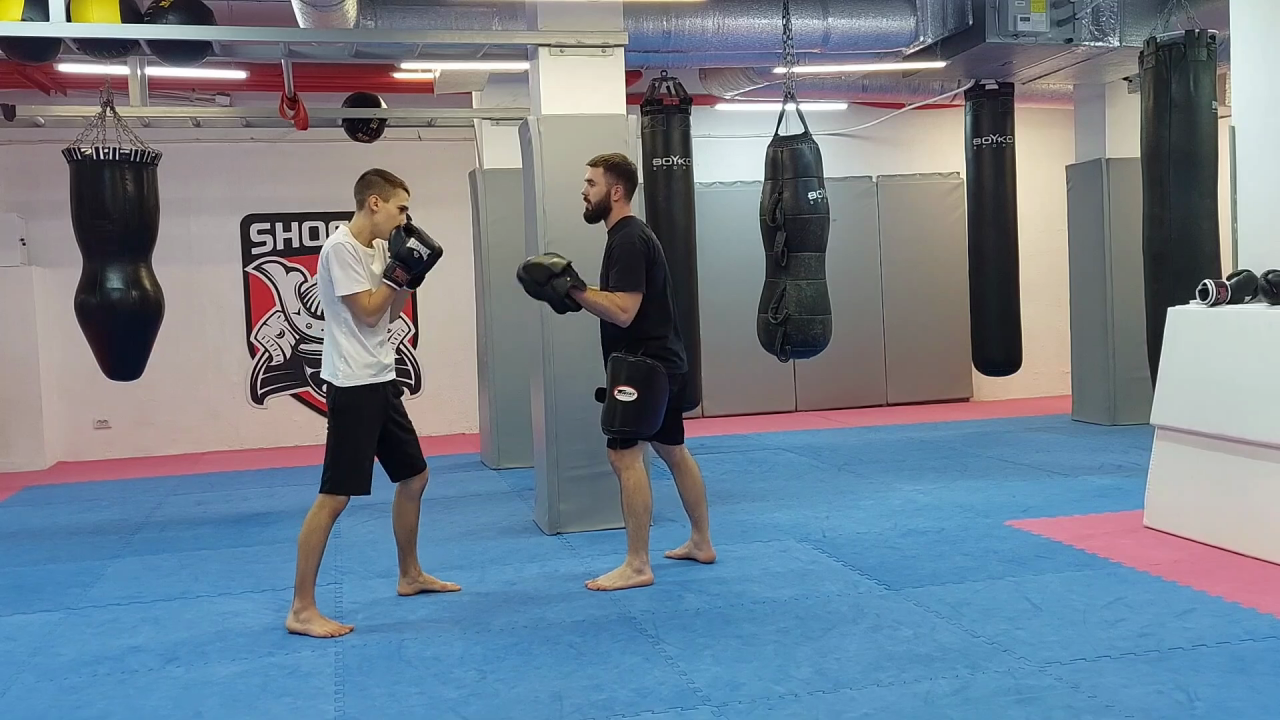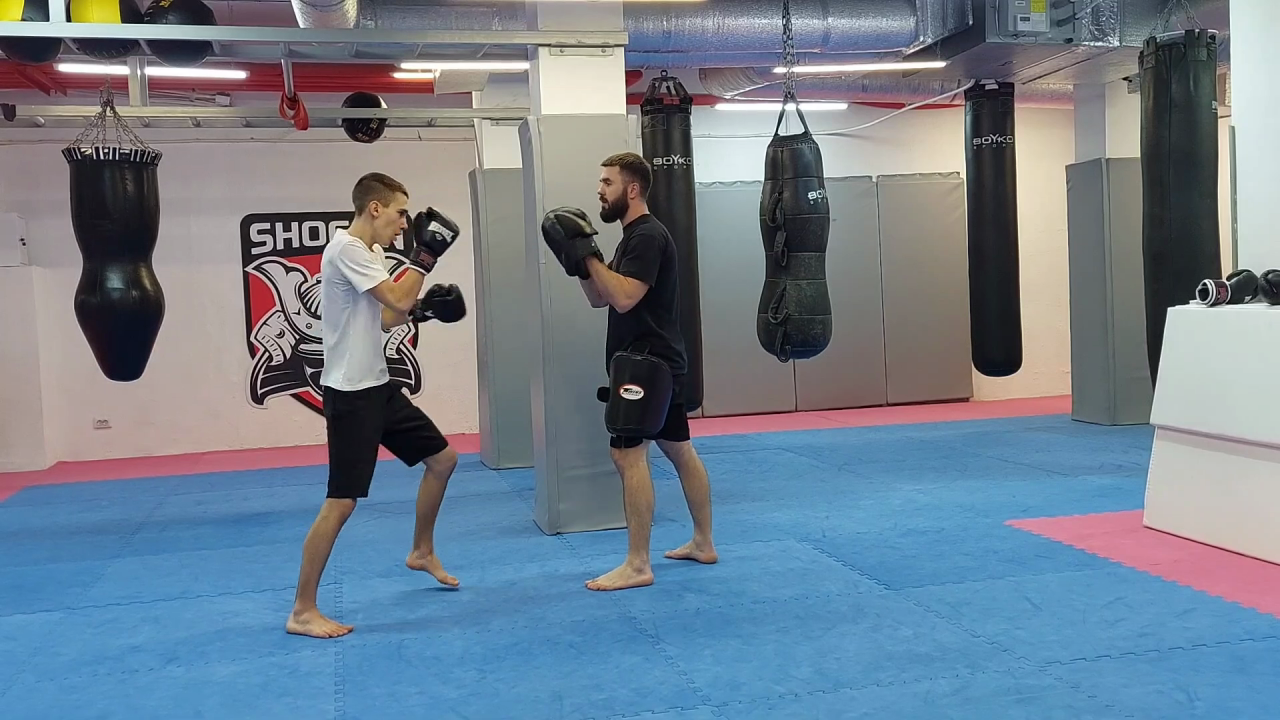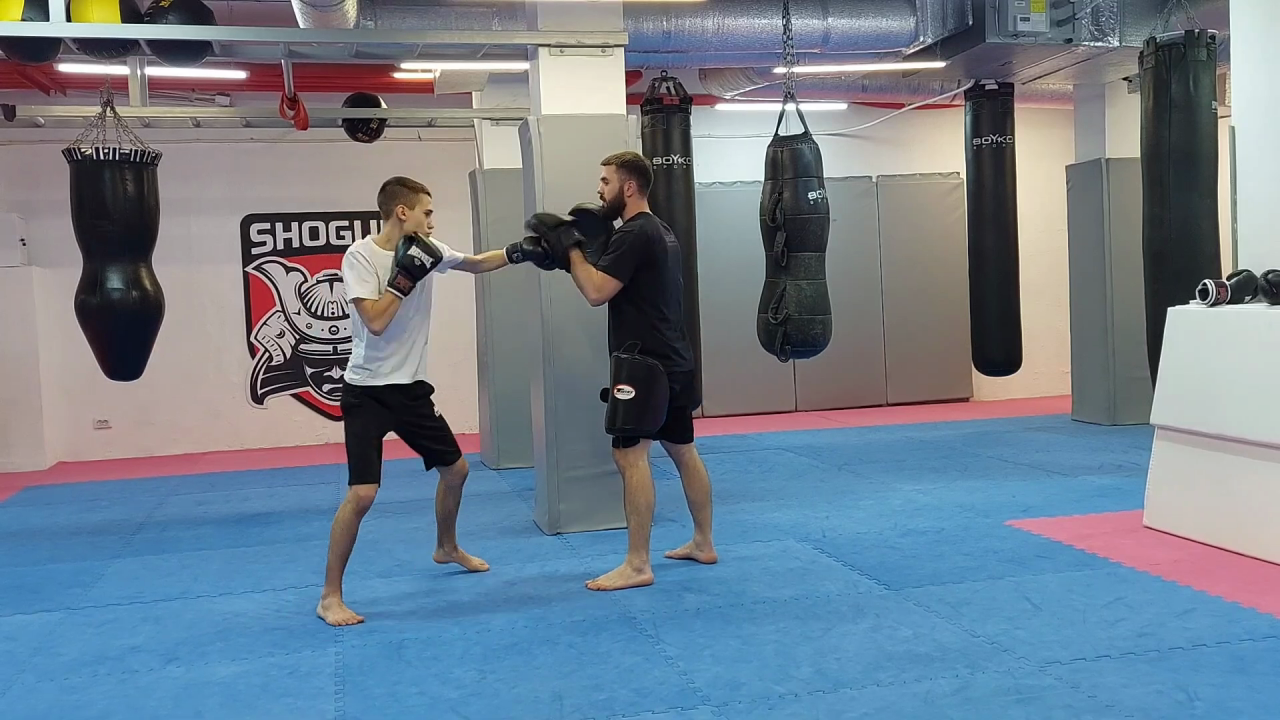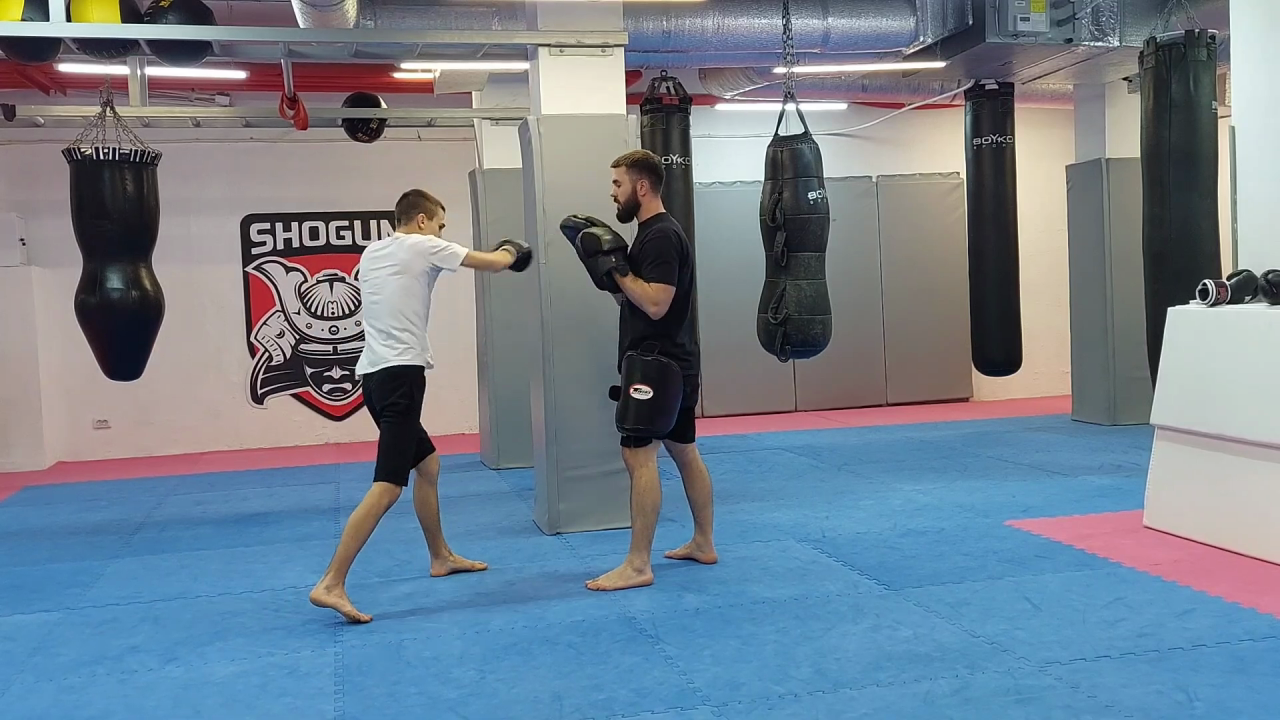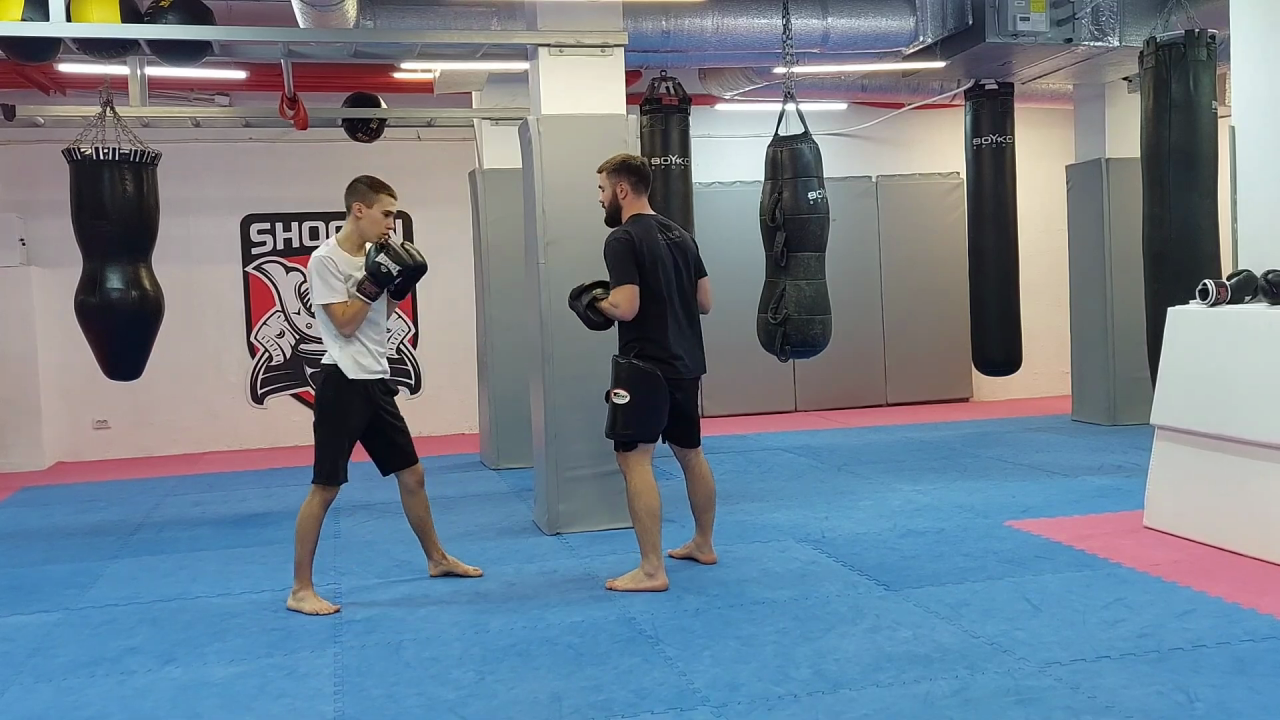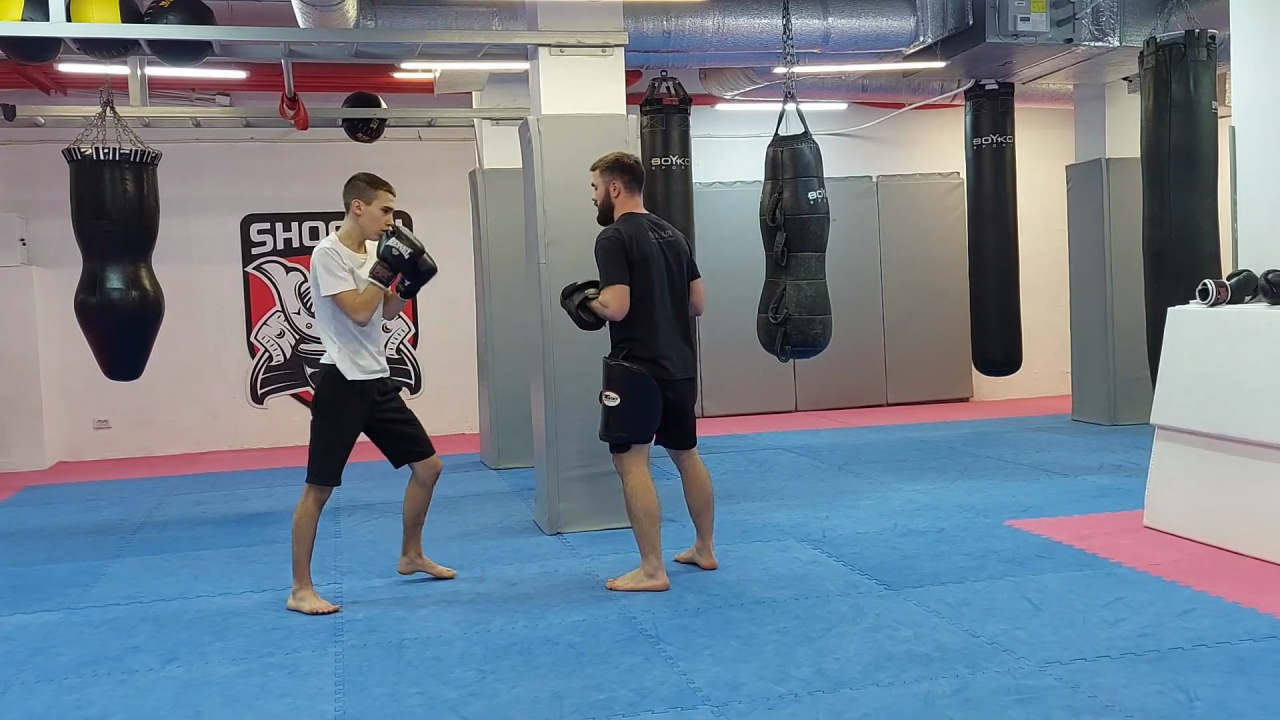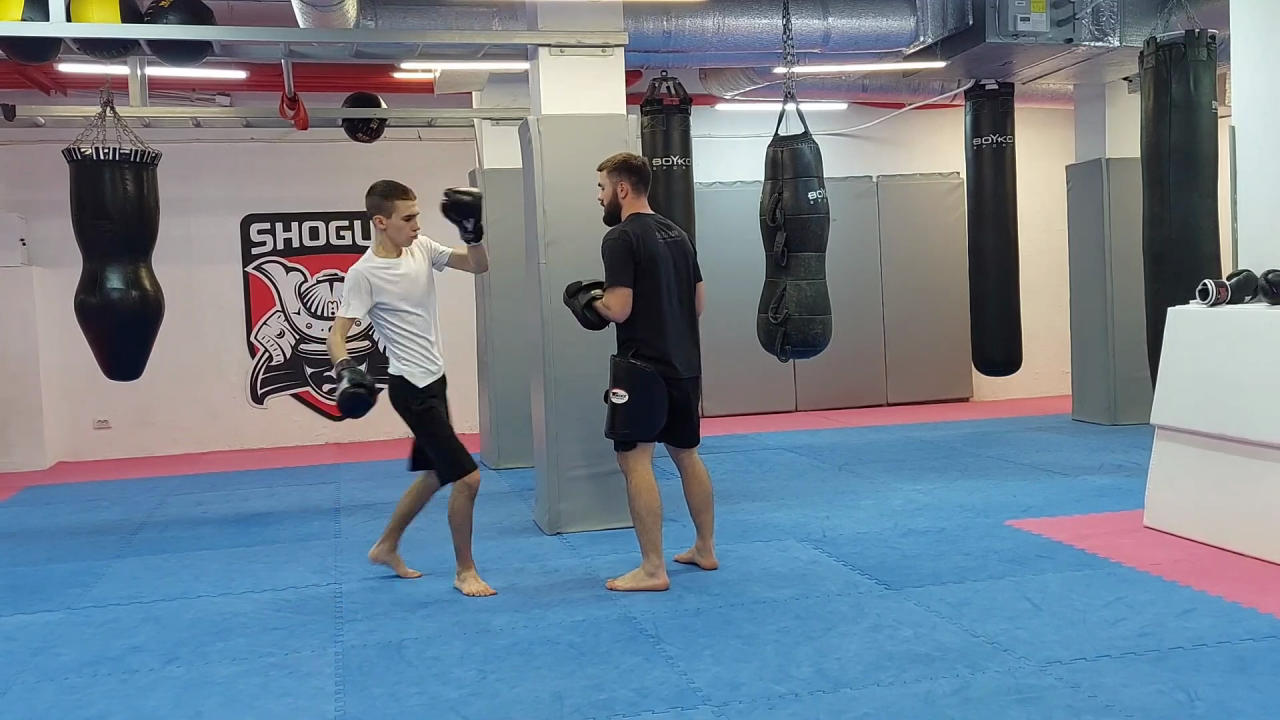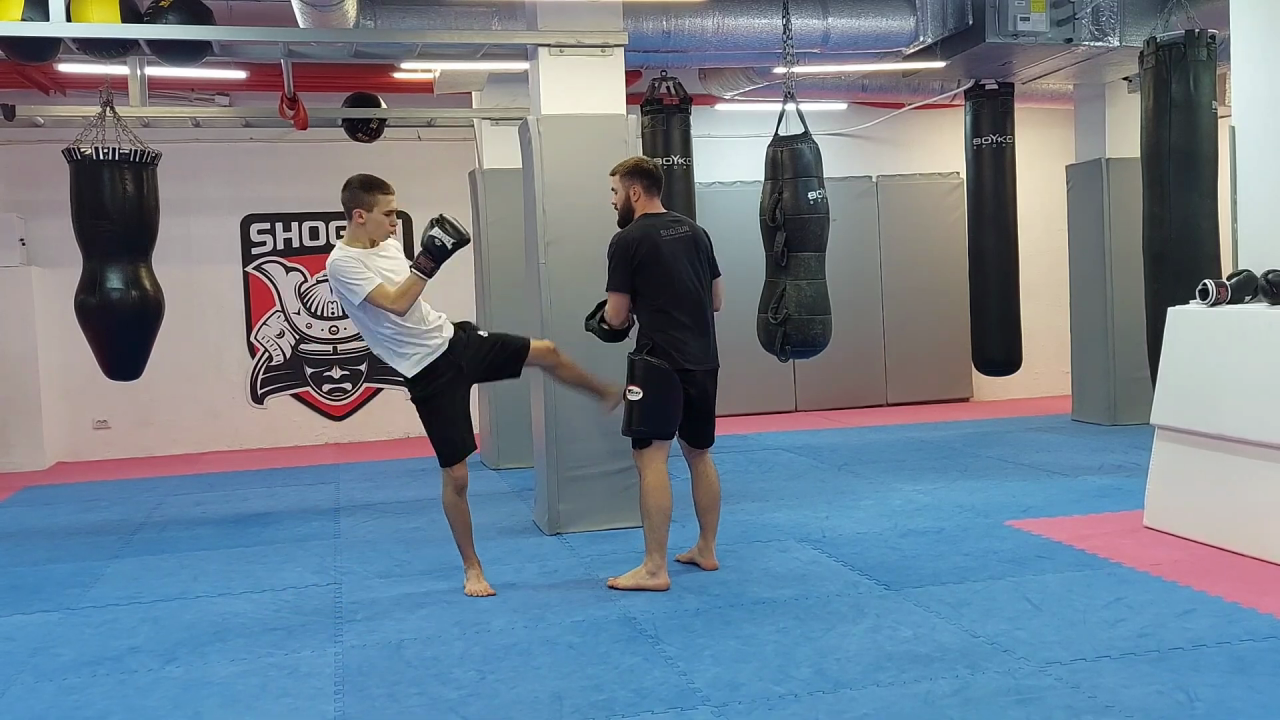
dt=0.4s
person 1, frame 1
left shoulder: (378, 248)
right shoulder: (341, 248)
right elbow: (369, 314)
left wrist: (413, 273)
right wrist: (401, 267)
left hip: (383, 384)
right hip: (353, 389)
left knee: (413, 480)
right knee: (334, 498)
left ankle: (410, 575)
right ankle: (302, 609)
person 1, frame 2
left shoulder: (373, 253)
right shoulder: (345, 249)
right elbow: (386, 305)
left wrist: (423, 309)
right wrist: (425, 255)
left hip: (380, 386)
right hip: (348, 394)
left knee: (441, 459)
right knee: (341, 503)
left ankle: (422, 552)
right ankle: (304, 610)
person 1, frame 3
left shoulder: (420, 250)
right shoulder: (359, 258)
left elbow: (473, 264)
right elbow: (375, 321)
left wrist: (518, 252)
right wrist: (405, 275)
left hip: (410, 388)
right hip: (369, 390)
left knee: (456, 468)
right knee: (362, 493)
left ankle: (448, 547)
right ankle: (330, 594)
person 1, frame 4
left shoulder: (373, 253)
right shoulder: (425, 247)
right elbow: (501, 257)
right wrist: (512, 250)
left hip: (380, 374)
right hip: (401, 376)
left knee: (427, 466)
right knee: (388, 486)
left ankle: (442, 557)
right ankle: (331, 585)
person 1, frame 5
left shoulder: (374, 253)
right shoulder: (325, 258)
right elbow: (345, 325)
left wrist: (399, 287)
right wrist: (372, 281)
left hip: (377, 383)
right hip: (342, 384)
left knee: (412, 475)
right knee: (325, 488)
left ankle: (437, 558)
right ankle: (301, 589)
person 1, frame 6
left shoulder: (372, 250)
right shoulder: (328, 254)
right elbow: (360, 313)
left wrist: (406, 286)
right wrist: (385, 268)
left hip: (378, 381)
right hip: (342, 384)
left knee: (428, 466)
right knee: (320, 487)
left ankle: (412, 556)
right ankle: (301, 588)
person 1, frame 7
left shoulder: (420, 247)
right shoulder: (364, 273)
left elbow: (475, 264)
right elbow: (338, 336)
left wrist: (471, 230)
right wrist: (349, 371)
left hip: (434, 379)
right hip: (413, 388)
left knee: (435, 476)
right knee: (468, 480)
left ankle: (387, 546)
right ankle: (464, 568)
person 1, frame 8
left shoulder: (388, 244)
right shoulder: (342, 267)
right elbow: (397, 305)
right wrist: (428, 257)
left hip: (450, 344)
right hip: (429, 375)
left knee: (543, 352)
right knee: (456, 475)
left ankle: (604, 394)
right ankle: (472, 566)
person 2, frame 1
left shoulder: (629, 240)
right shoulder: (626, 235)
left elbow: (623, 312)
right elbow: (609, 304)
left wrist: (574, 289)
right wrist: (572, 289)
left hip: (648, 364)
right hip: (661, 362)
left knee: (625, 455)
right knee: (673, 451)
left ankle: (637, 566)
right ankle: (701, 542)
person 2, frame 2
left shoulder: (647, 236)
right shoulder: (637, 235)
left elbow: (624, 299)
right elbow: (599, 298)
left wrist: (589, 256)
right wrist: (581, 262)
right hip: (658, 361)
left knee: (628, 455)
right knee: (679, 449)
left ankle: (638, 565)
right ankle: (703, 543)
person 2, frame 3
left shoulder: (636, 234)
right shoulder: (656, 231)
left elbow: (596, 292)
right elbow: (610, 284)
left wrist: (571, 247)
left hip: (649, 364)
right hip: (670, 361)
left knee: (630, 455)
right knee: (683, 451)
left ankle: (637, 566)
right ankle: (704, 543)
person 2, frame 4
left shoulder: (660, 236)
right shoulder: (657, 232)
left elbow: (655, 303)
right elbow: (633, 291)
left wrist: (616, 269)
right wrist: (609, 264)
left hip: (658, 363)
right hip: (673, 362)
left knee: (639, 455)
right knee: (684, 450)
left ankle: (637, 565)
right ankle: (703, 543)
person 2, frame 5
left shoulder: (623, 239)
right shoulder: (680, 235)
left elbow: (626, 307)
right elbow: (704, 302)
left wrist: (596, 302)
left hip: (647, 368)
right hip: (685, 365)
left knee: (634, 461)
right knee: (690, 454)
left ankle: (652, 570)
right ankle: (703, 544)
person 2, frame 6
left shoulder: (613, 238)
right shoulder: (672, 235)
left elbow: (616, 307)
right elbow: (697, 303)
left wrist: (587, 301)
left hip: (639, 369)
right hip: (680, 366)
left knee: (631, 462)
right knee: (687, 455)
left ankle: (652, 570)
right ankle: (705, 549)
person 2, frame 7
left shoulder: (621, 238)
right shoulder: (677, 234)
left elbow: (619, 311)
right elbow: (698, 302)
left wrist: (592, 300)
left hip: (646, 366)
right hip: (685, 364)
left knee: (635, 459)
right knee: (686, 454)
left ankle: (652, 570)
right ankle: (705, 549)
person 2, frame 8
left shoulder: (627, 241)
right shoulder: (696, 232)
left elbow: (615, 317)
right elbow: (716, 299)
left wrist: (607, 314)
left hip: (662, 363)
right hip: (703, 360)
left knee: (651, 457)
right knee: (699, 454)
left ankle: (654, 568)
right ankle: (705, 549)
